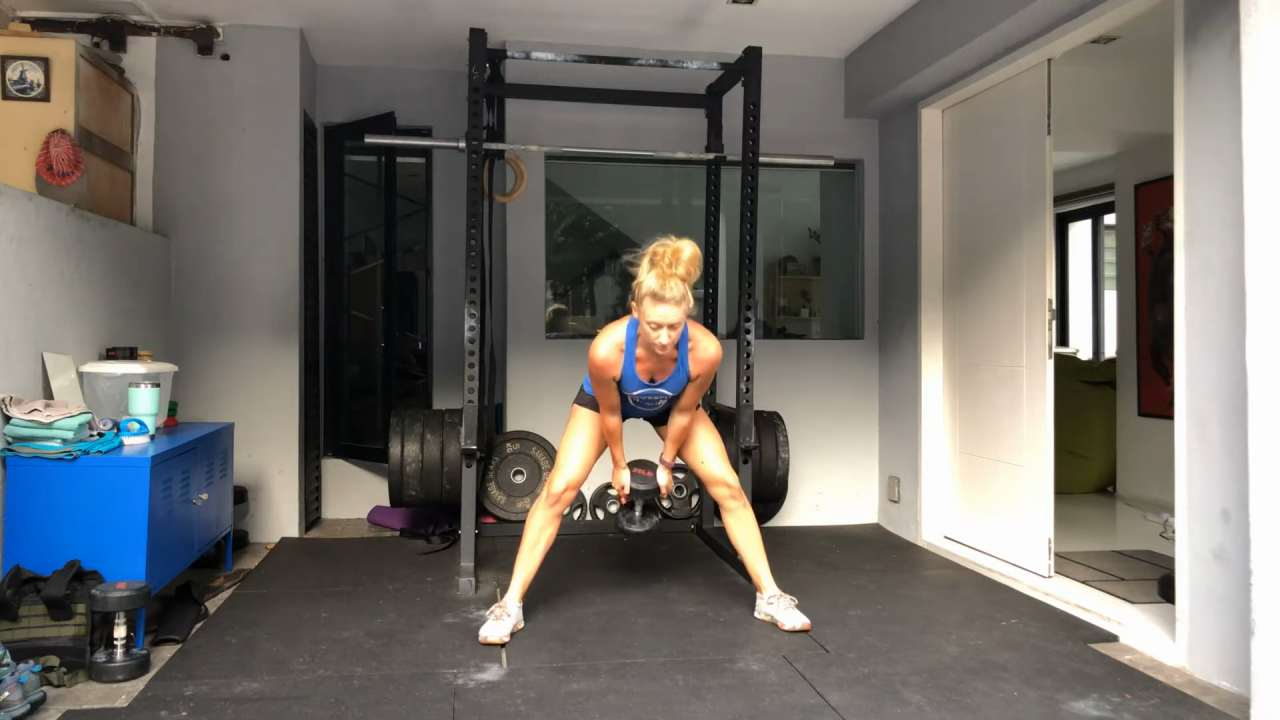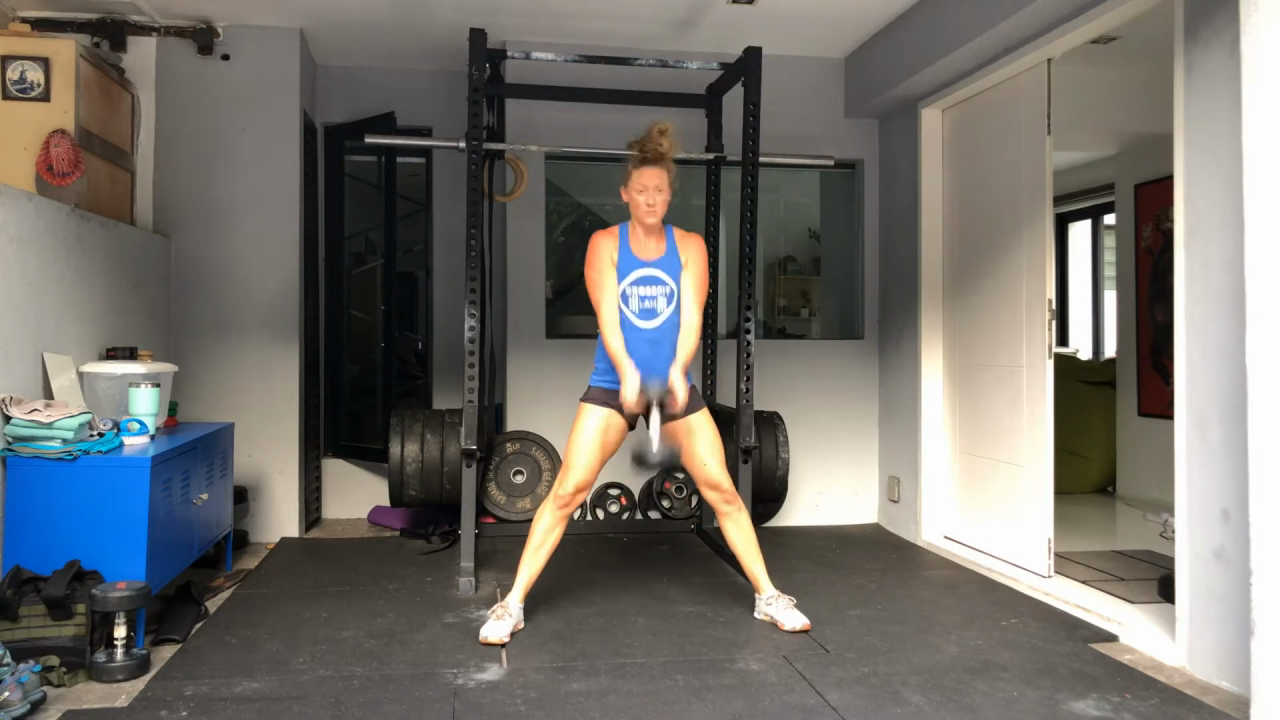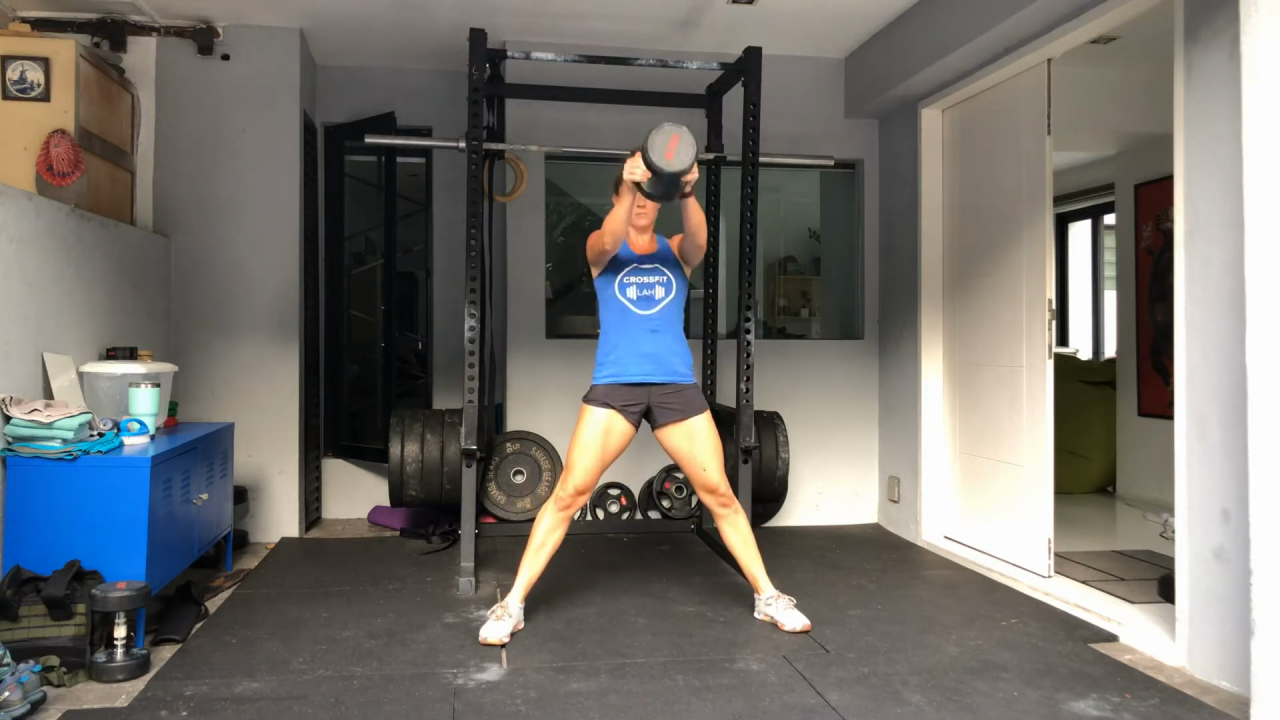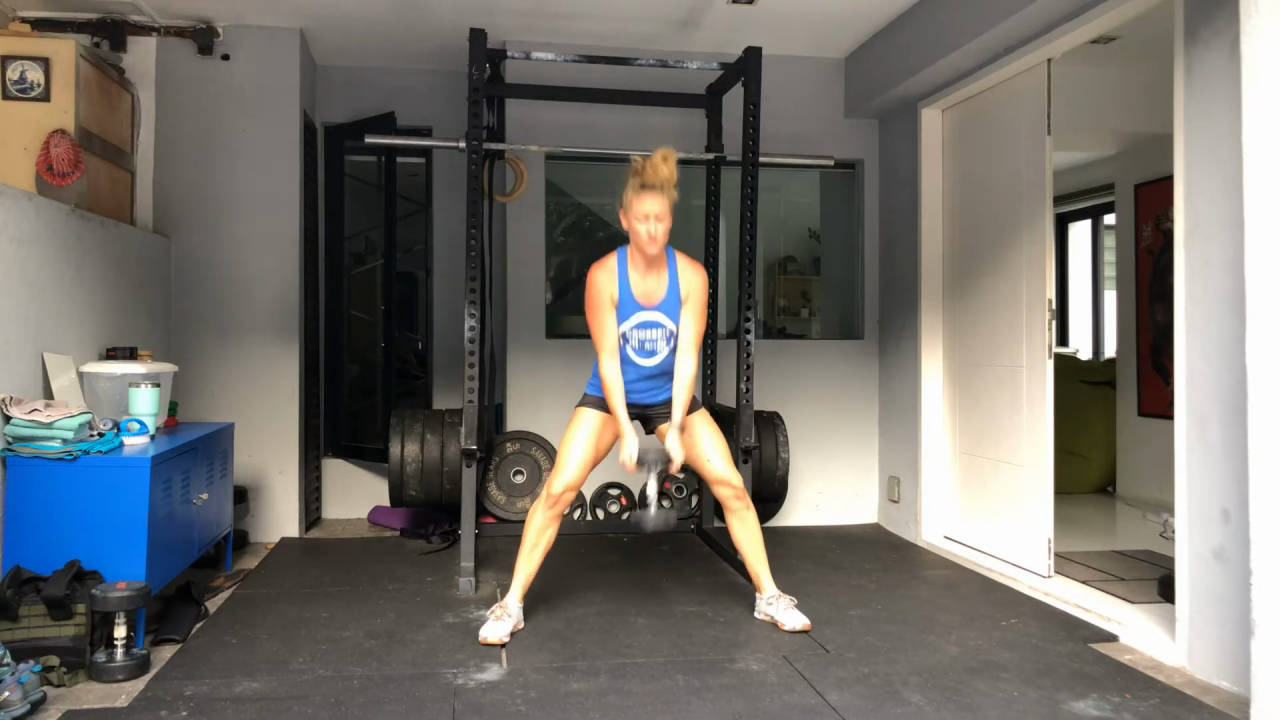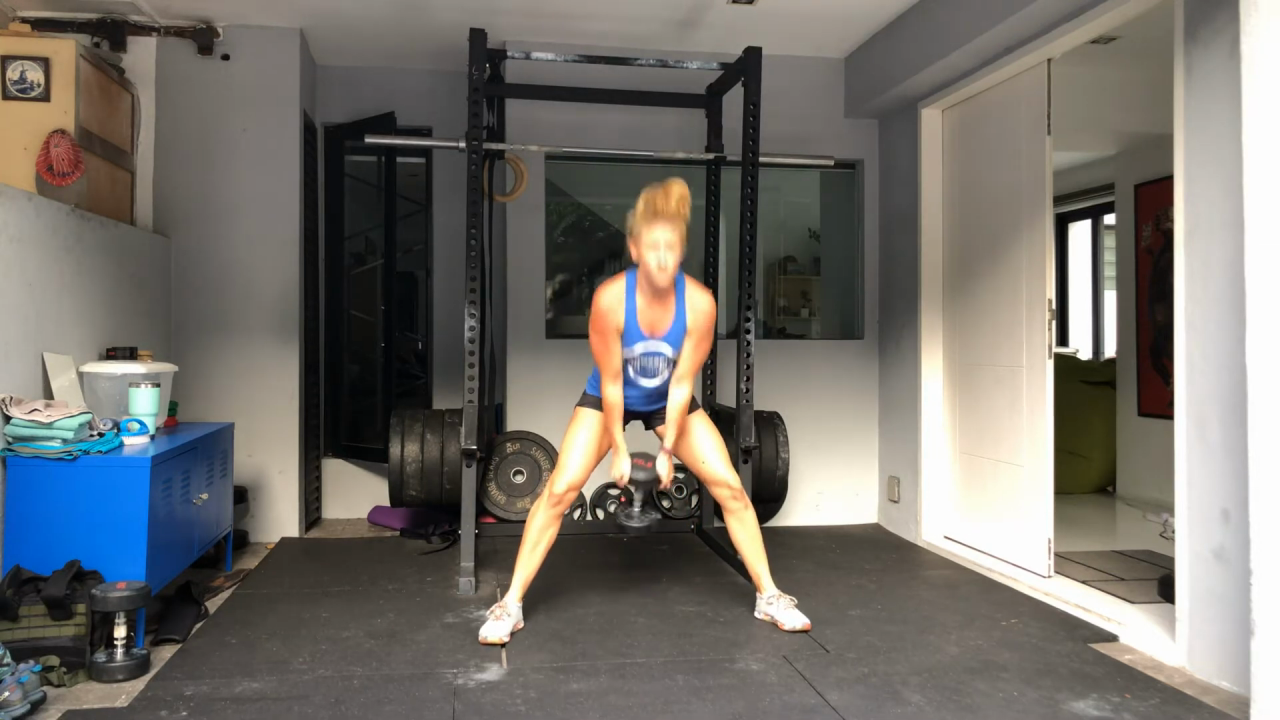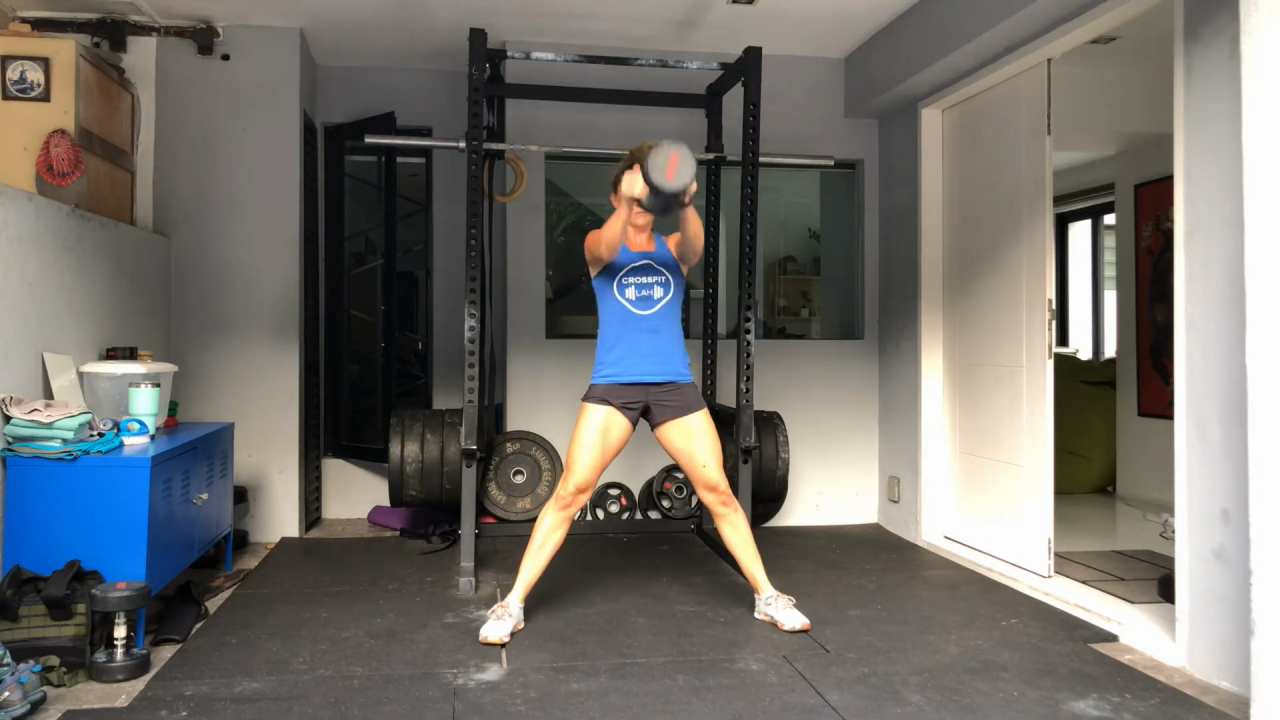
dt=0.5s
person 1, frame 1
left shoulder: (705, 349)
right shoulder: (607, 348)
left elbow: (683, 412)
right elbow: (610, 413)
left wrist: (666, 464)
right wrist: (619, 465)
left hip: (671, 405)
right hip: (603, 400)
left knee: (727, 486)
right knee: (559, 489)
left ankle: (769, 596)
right ankle: (511, 604)
person 1, frame 2
left shoulder: (689, 245)
right shoulder: (605, 242)
left elbow: (693, 314)
right elbow: (605, 317)
left wrist: (680, 373)
right wrist: (626, 375)
left hip: (673, 383)
right hip: (611, 385)
left knee: (722, 492)
right knee: (567, 493)
left ankle: (767, 595)
right ankle: (513, 603)
person 1, frame 3
left shoulder: (675, 250)
right shoulder: (602, 248)
left elbow: (699, 241)
right elbow: (610, 240)
left wrist: (687, 194)
right wrist: (628, 187)
left hip: (675, 385)
right hip: (615, 385)
left knee: (719, 495)
right knee: (568, 495)
left ankle: (768, 596)
right ankle: (512, 604)
person 1, frame 4
left shoulder: (691, 276)
right shoulder: (604, 274)
left elbow: (687, 356)
right elbow: (606, 359)
left wrist: (677, 427)
right wrist: (623, 430)
left hip: (669, 397)
right hip: (609, 396)
left knee: (730, 485)
right knee: (558, 489)
left ankle: (768, 595)
right ankle: (512, 603)
person 1, frame 5
left shoulder: (699, 302)
right shoulder: (610, 299)
left elbow: (683, 383)
right elbow: (610, 383)
left wrist: (668, 449)
right wrist: (617, 447)
left hip: (669, 403)
right hip: (607, 400)
left knee: (730, 488)
right knee: (559, 491)
left ankle: (769, 596)
right ankle: (511, 604)
person 1, frame 6
left shoulder: (672, 249)
right shoulder: (600, 248)
left elbow: (696, 246)
right elbow: (604, 250)
left wrist: (685, 204)
right wrist: (625, 201)
left hip: (674, 384)
right hip: (614, 385)
left knee: (718, 491)
right knee: (570, 492)
left ankle: (767, 596)
right ankle: (512, 604)
